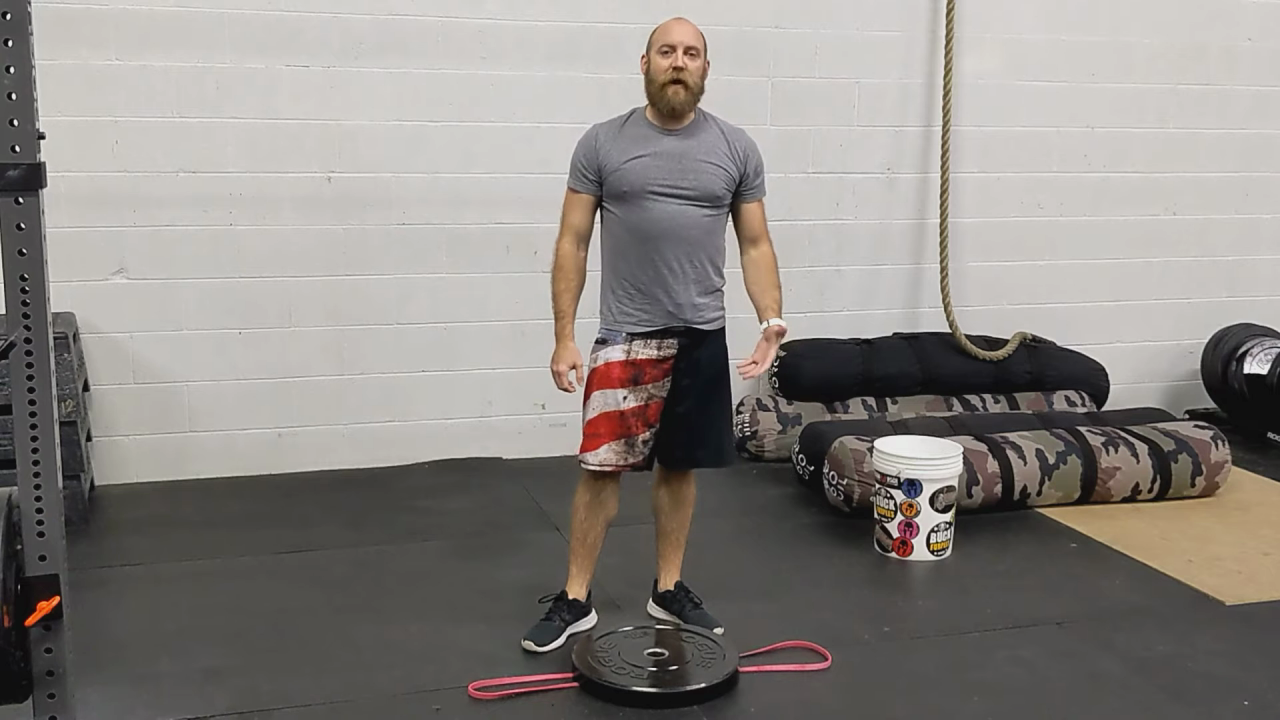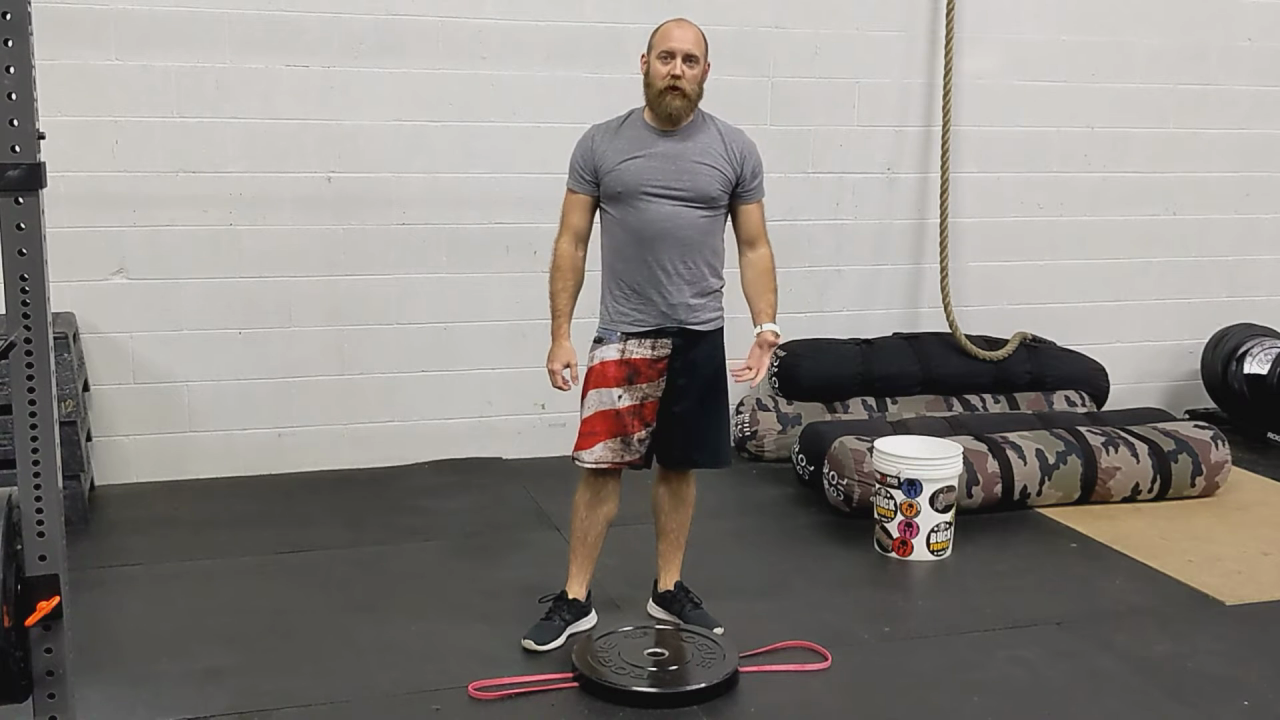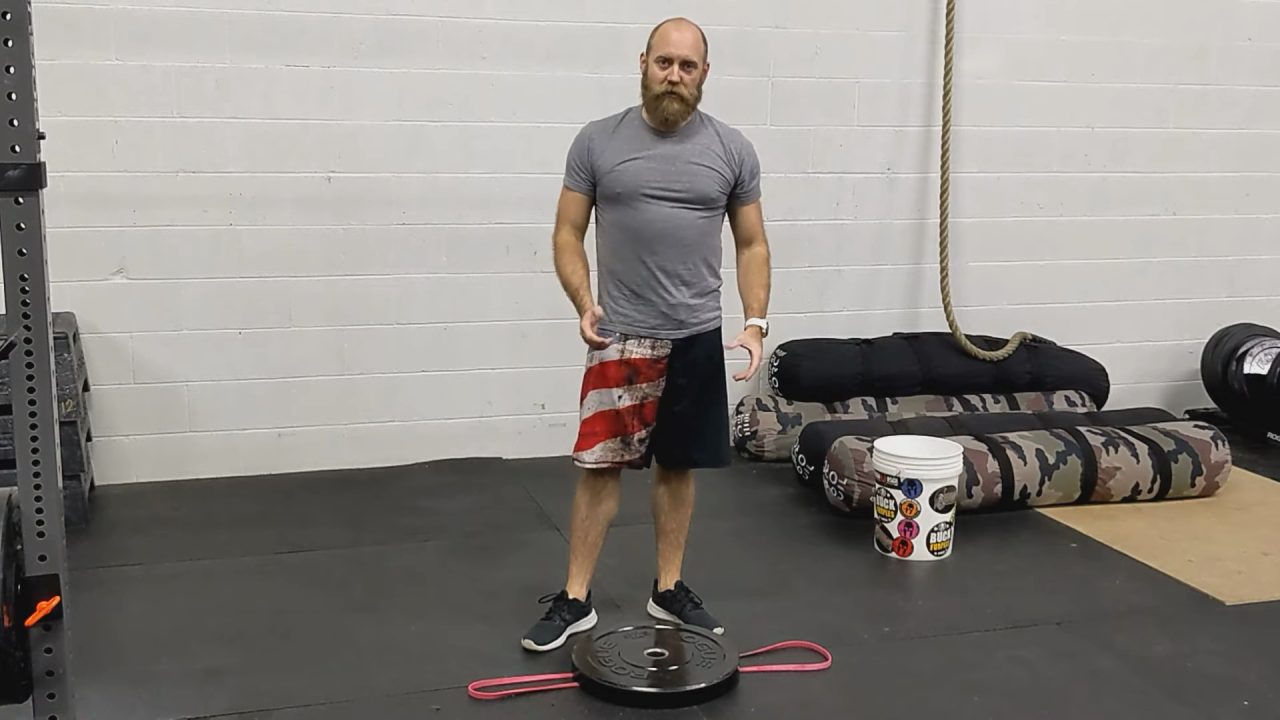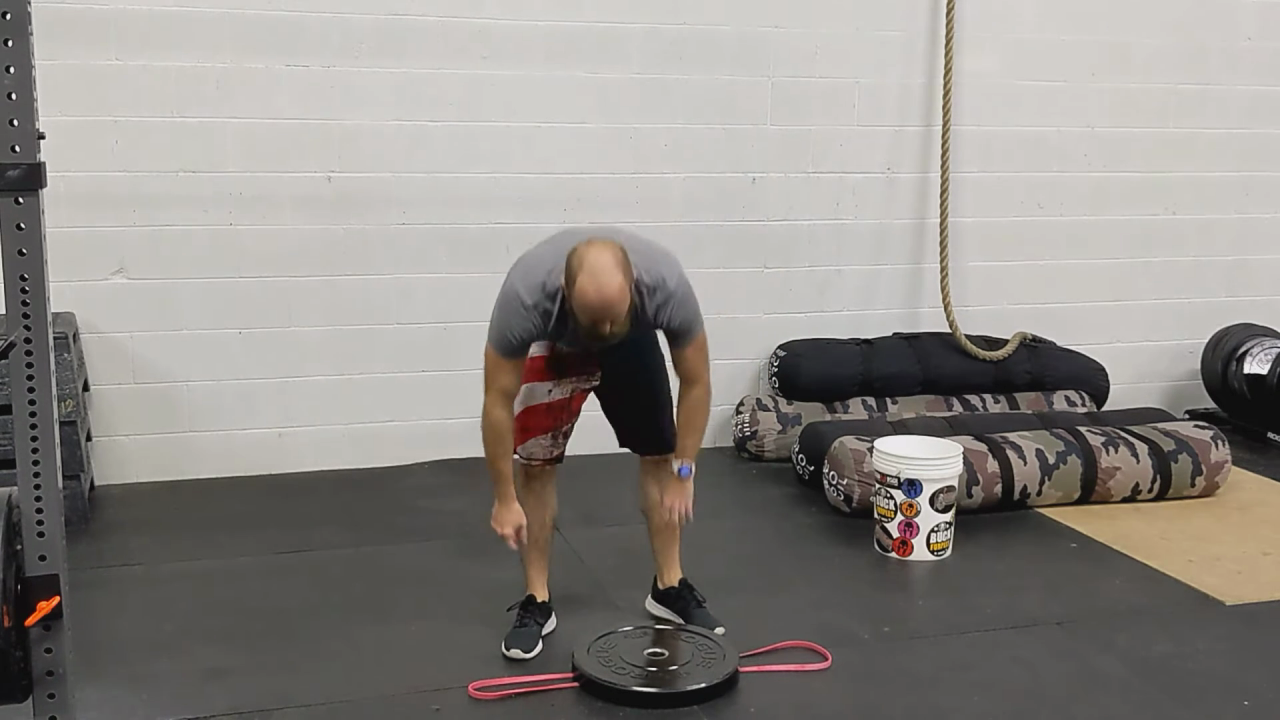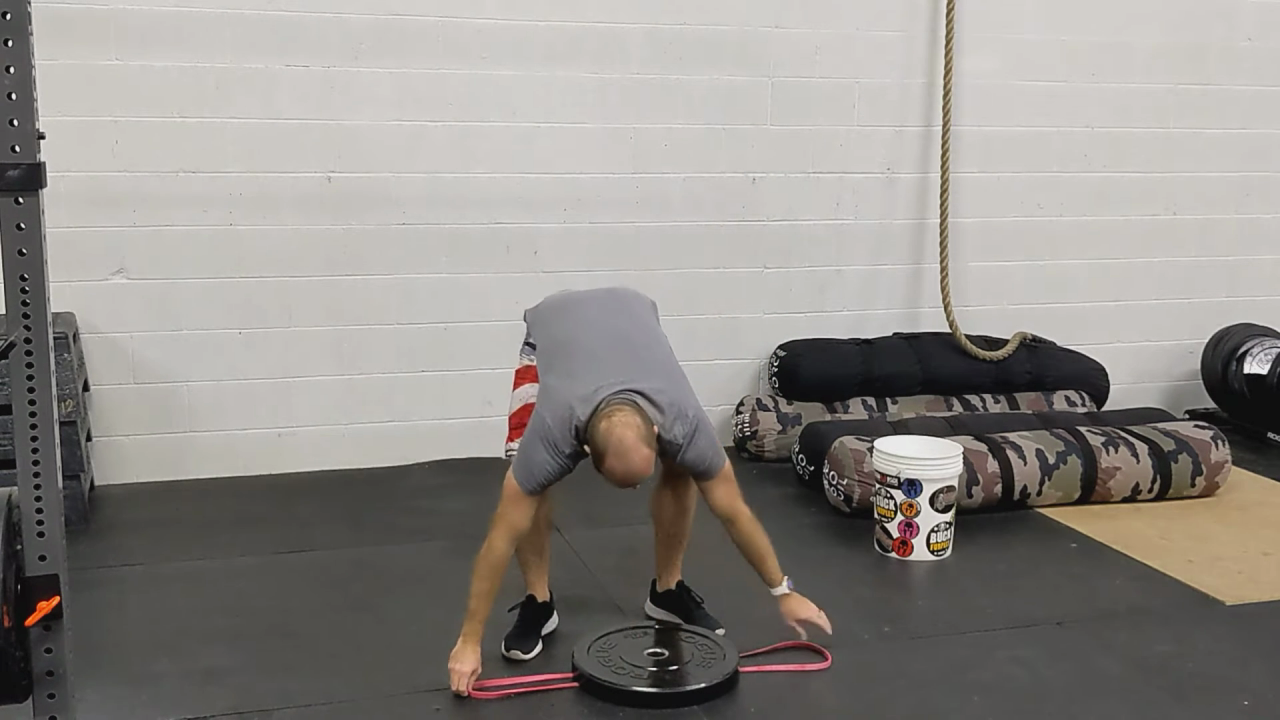
dt=1s
person 1, frame 1
left shoulder: (736, 148)
right shoulder: (602, 143)
left elbow: (755, 244)
right elbow: (572, 243)
left wrist: (772, 321)
right wrist: (563, 336)
left hip: (703, 337)
right hip: (626, 337)
left knee: (679, 467)
right knee: (602, 467)
left ankle: (669, 589)
right ankle: (575, 599)
person 1, frame 2
left shoulder: (734, 149)
right shoulder: (600, 144)
left elbow: (754, 247)
right elbow: (571, 243)
left wrist: (767, 326)
right wrist: (559, 333)
left hip: (700, 337)
right hip: (623, 336)
left knee: (679, 466)
right knee: (601, 466)
left ankle: (669, 589)
right ankle: (575, 600)
person 1, frame 3
left shoulder: (732, 149)
right shoulder: (597, 141)
left elbow: (752, 245)
right elbow: (568, 235)
left wrist: (755, 322)
right wrist: (585, 306)
left hip: (699, 337)
right hip: (623, 339)
left knee: (678, 466)
right knee: (600, 466)
left ankle: (669, 590)
right ankle: (574, 599)
person 1, frame 4
left shoulder: (667, 285)
right shoulder: (526, 294)
left elbow: (696, 381)
right elbow: (498, 401)
left wrist: (682, 471)
right wrist: (504, 496)
left hip: (632, 344)
right hip: (554, 345)
left knee: (659, 455)
right knee: (535, 463)
left ankle: (669, 587)
right ankle: (537, 602)
person 1, frame 5
left shoulder: (683, 425)
right shoulder: (553, 433)
left elbow: (735, 512)
right elbow: (503, 537)
left wrist: (783, 592)
right wrist: (469, 641)
left knee: (682, 469)
right knee: (525, 473)
left ankle: (668, 591)
right ankle: (537, 603)
